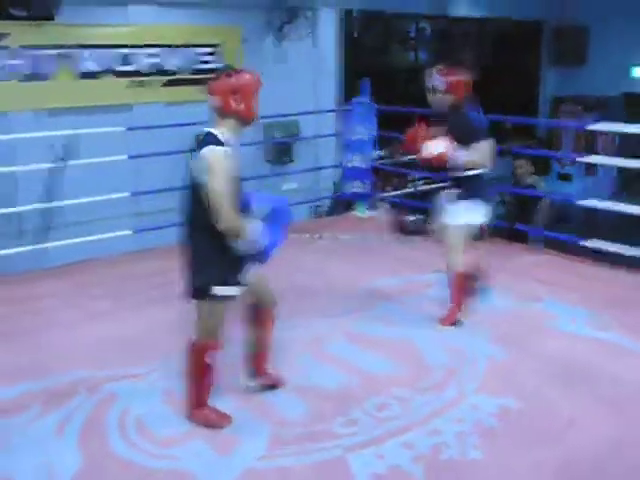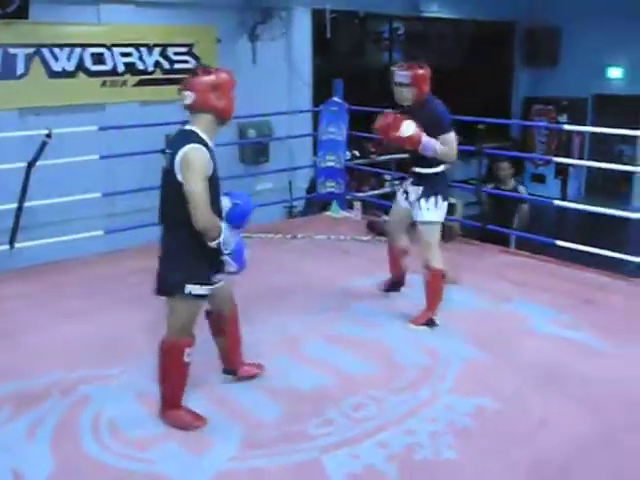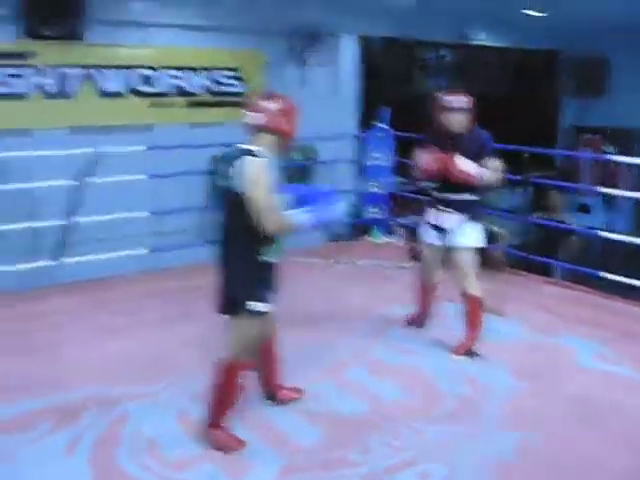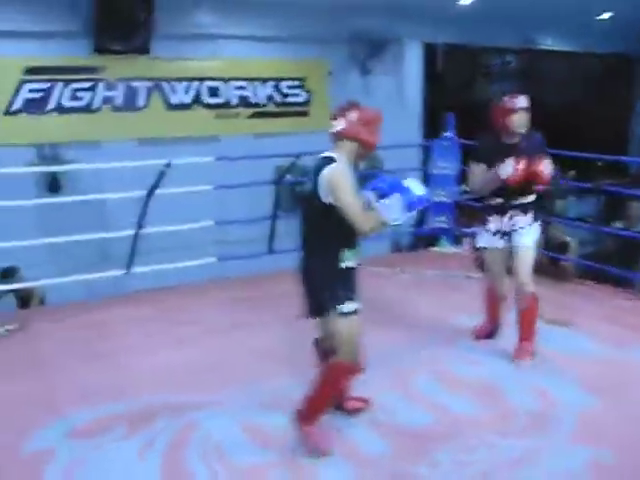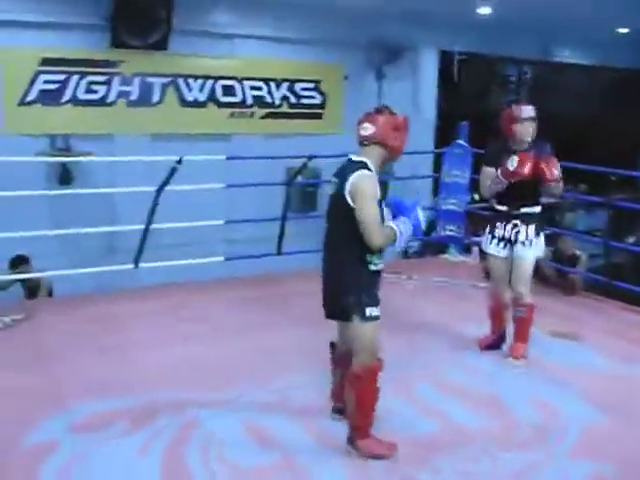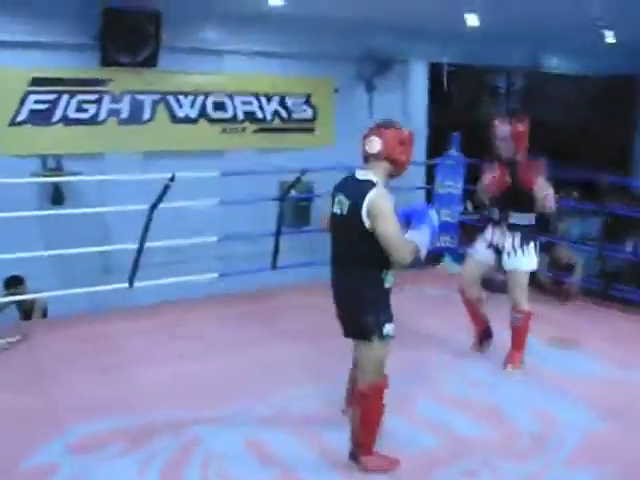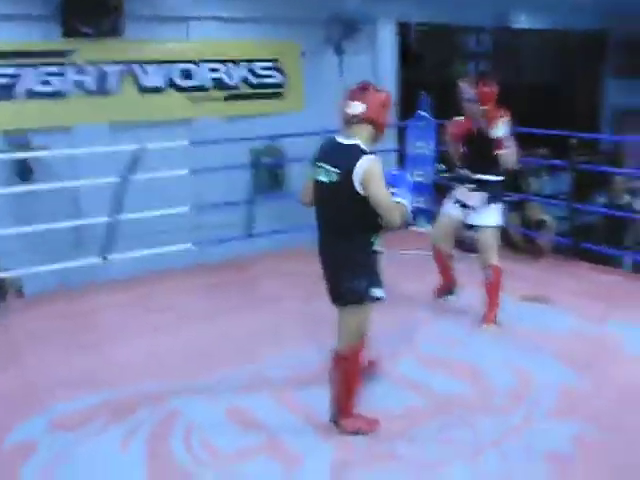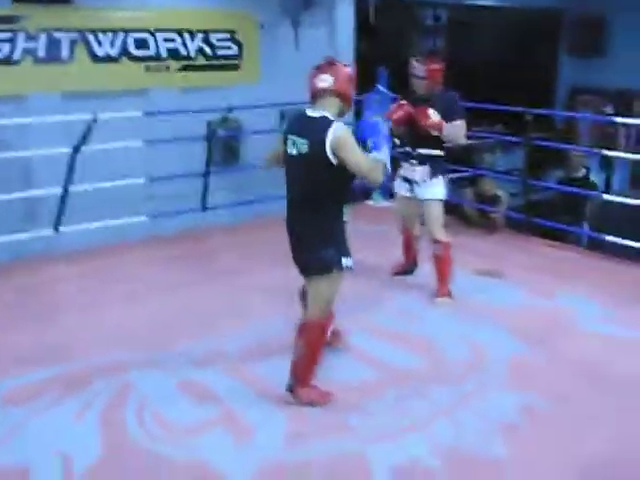
dt=0.2s
person 1, frame 1
left shoulder: (219, 145)
right shoulder: (215, 154)
right elbow: (227, 220)
left wrist: (258, 214)
right wrist: (260, 234)
left hip: (227, 249)
right hip: (213, 255)
left knee: (264, 298)
right knee: (209, 333)
left ankle: (258, 369)
right ankle: (197, 405)
person 1, frame 2
left shoulder: (187, 140)
right shoulder: (194, 151)
right elbow: (204, 219)
left wrist: (224, 203)
right wrist: (228, 242)
left hip: (194, 249)
right hip: (187, 253)
left knee: (225, 305)
right knee: (180, 332)
left ankle: (234, 364)
right ankle: (170, 405)
person 1, frame 3
left shoulder: (240, 159)
right shoulder: (254, 165)
right elbow: (271, 224)
left wrist: (289, 203)
right wrist: (309, 214)
left hip: (247, 264)
right hip: (249, 269)
left knee: (263, 332)
right knee: (242, 349)
left ankle: (272, 387)
right ankle: (215, 424)
person 1, frame 4
left shoulder: (328, 167)
right shoulder: (337, 172)
right elbow: (366, 224)
left wrist: (372, 193)
right wrist: (398, 202)
left hip: (326, 269)
right hip: (330, 274)
left knee: (331, 340)
right knee: (349, 354)
left ankle: (337, 396)
right ankle: (307, 418)
person 1, frame 5
left shoulder: (348, 170)
right shoulder: (365, 178)
right elbow: (376, 239)
left wrist: (386, 210)
right wrist: (404, 224)
left hip: (339, 271)
right hip: (355, 277)
left knee: (347, 344)
right knee: (367, 359)
left ankle: (342, 402)
right ankle: (360, 434)
person 1, frame 6
left shoulder: (345, 185)
right shoulder: (377, 197)
left elbow: (331, 226)
right elbow: (403, 255)
right wrist: (423, 228)
left hip: (345, 286)
right hip: (368, 293)
left knee: (365, 357)
right knee: (372, 374)
left ankle: (353, 406)
right ankle: (362, 450)
person 1, frame 7
left shoulder: (326, 151)
right shoulder: (367, 163)
left elbow: (308, 198)
right elbow: (394, 218)
right wrist: (401, 192)
left hip: (331, 252)
right hip: (356, 258)
left knee: (353, 324)
right knee: (350, 337)
left ankle: (355, 364)
right ankle: (342, 413)
person 1, frame 8
left shoulder: (296, 123)
right shoulder: (336, 132)
left elbow: (276, 159)
right elbow: (375, 177)
left hip: (299, 224)
right hip: (325, 229)
left knee: (316, 283)
right knee: (318, 309)
left ankle: (317, 335)
right ankle: (300, 382)
person 2, frame 1
left shoulder: (470, 117)
right shoulder: (450, 112)
left elbow: (485, 160)
left wrist: (444, 154)
right wrist: (424, 140)
left hip: (469, 189)
right hip: (457, 185)
left knee: (452, 251)
right knee: (444, 232)
left ankle: (456, 310)
right ankle: (474, 276)
person 2, frame 2
left shoulder: (436, 110)
right shoulder: (408, 108)
left elbow: (450, 154)
left wrist: (418, 138)
right wrist: (389, 132)
left hip: (432, 185)
right hip: (414, 180)
left knee: (429, 249)
right knee: (395, 229)
left ankle: (431, 311)
right ankle: (397, 276)
person 2, frame 3
left shoulder: (480, 139)
right shoulder: (433, 136)
left elbow: (497, 176)
right elbow: (419, 166)
left wrist: (471, 172)
right wrist: (425, 165)
left hip: (464, 214)
right hip: (436, 209)
left knee: (467, 277)
right knee: (428, 268)
left ankle: (471, 339)
right ankle: (423, 311)
person 2, frame 4
left shoulder: (534, 140)
right shoulder: (486, 144)
left elbow: (543, 172)
right elbow: (474, 186)
left wrist: (543, 175)
right wrist: (499, 176)
left hip: (525, 215)
right hip: (494, 215)
left knee: (523, 279)
right knee: (494, 277)
left ankle: (526, 340)
right ankle: (492, 323)
person 2, frame 5
left shoulder: (543, 151)
right shoulder: (494, 151)
left elbow: (556, 187)
right elbow: (485, 191)
left wrist: (552, 178)
right wrist: (505, 175)
left hip: (529, 226)
right hip: (500, 223)
left knee: (520, 290)
right knee: (499, 286)
left ankle: (520, 343)
right ankle: (497, 333)
person 2, frame 6
left shoulder: (533, 165)
right shoulder: (496, 161)
left elbow: (549, 207)
right elbow: (484, 199)
left wrist: (538, 187)
right wrist: (488, 185)
left hip: (521, 235)
right hip: (494, 230)
left knee: (517, 298)
right knee: (467, 281)
left ankle: (517, 351)
right ankle: (483, 328)
person 2, frame 7
left shoulder: (500, 122)
right shoulder: (464, 121)
left elbow: (510, 163)
left wrist: (501, 137)
right wrist: (453, 138)
left hip: (487, 193)
right hip: (462, 188)
left knee: (488, 254)
right knee: (439, 239)
left ankle: (492, 309)
right ankle: (448, 282)
person 2, frame 8
left shoulder: (449, 100)
right shoulder: (410, 98)
left elbow: (460, 138)
left wrist: (439, 127)
right wrist: (397, 122)
left hip: (431, 169)
right hip: (409, 165)
left knee: (434, 229)
right knee: (406, 221)
left ankle: (444, 284)
right ankle: (410, 261)
